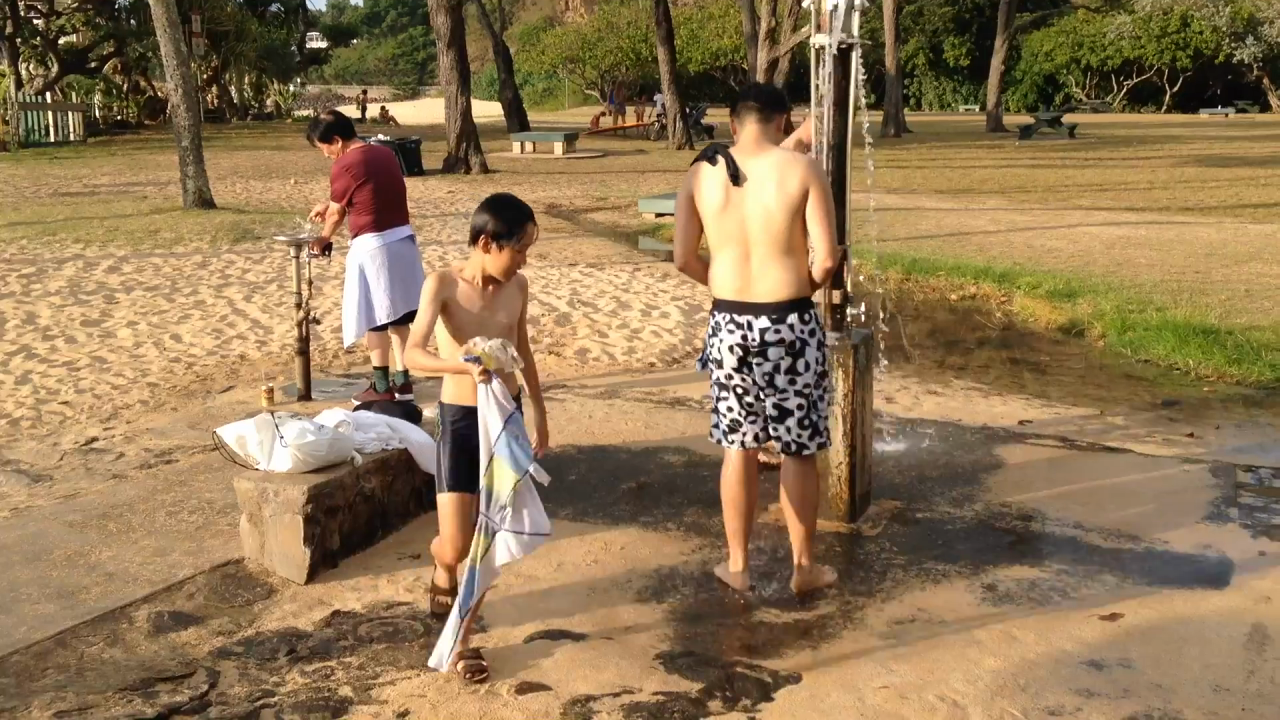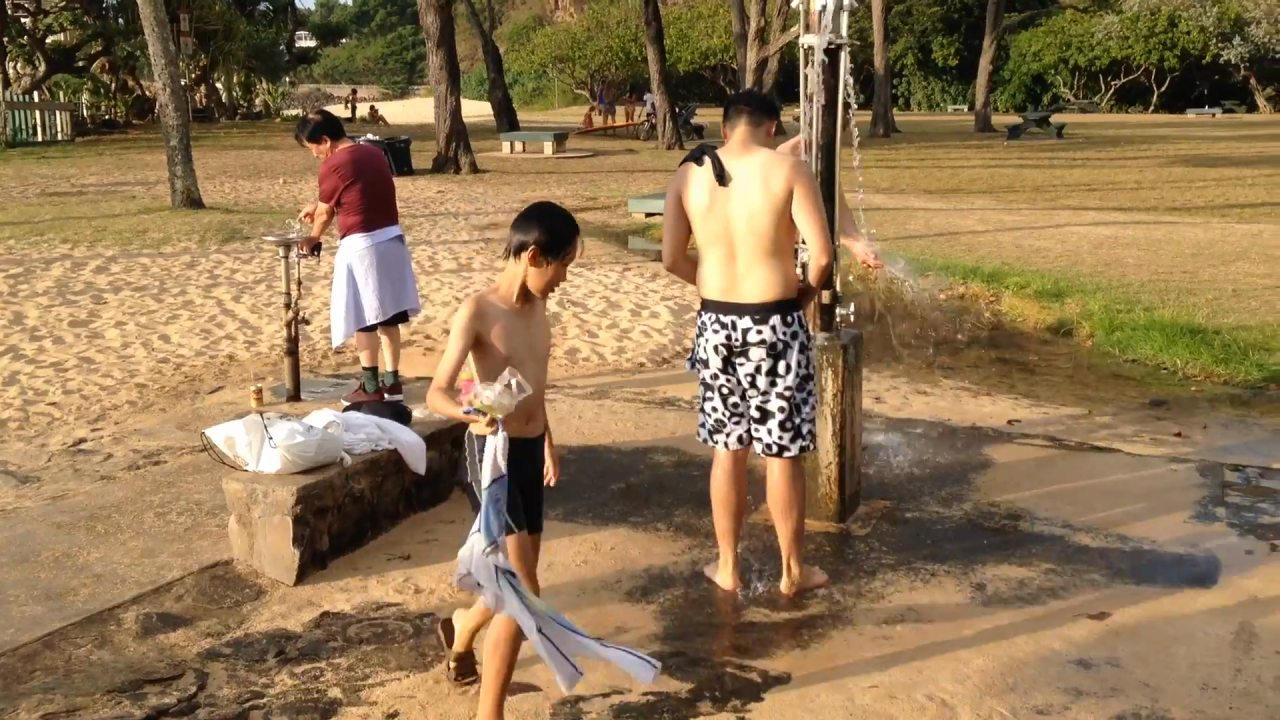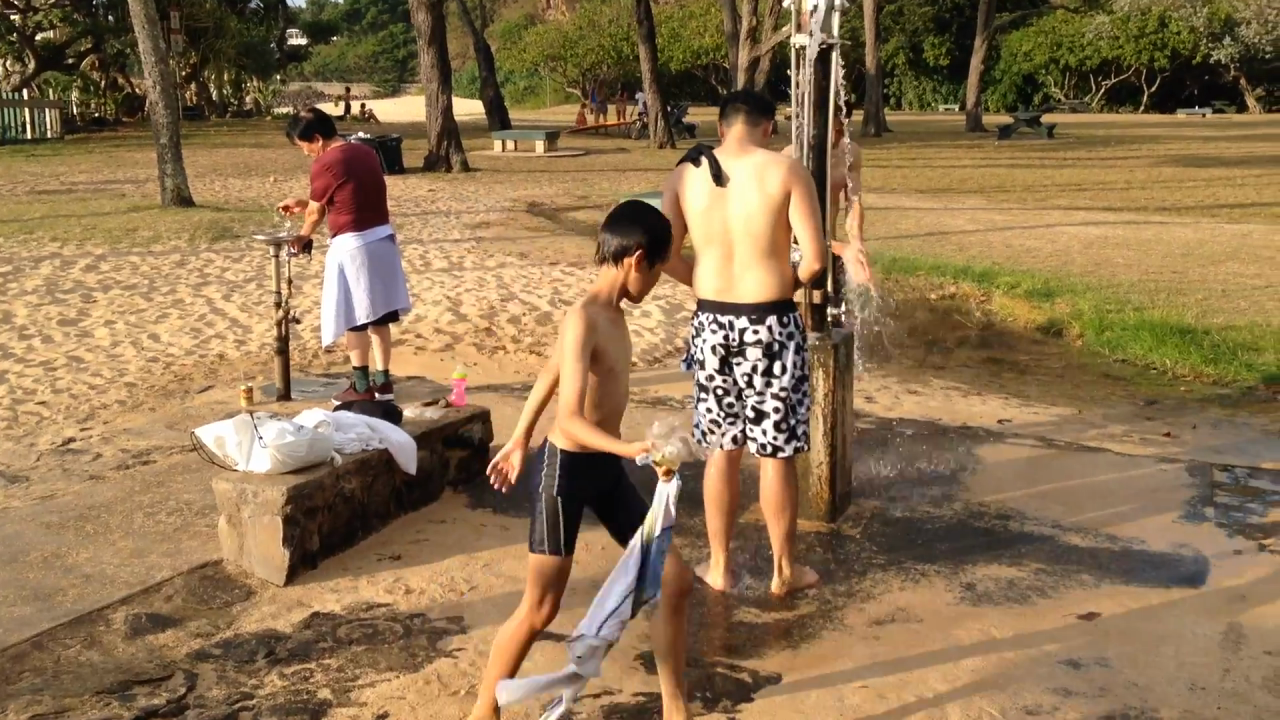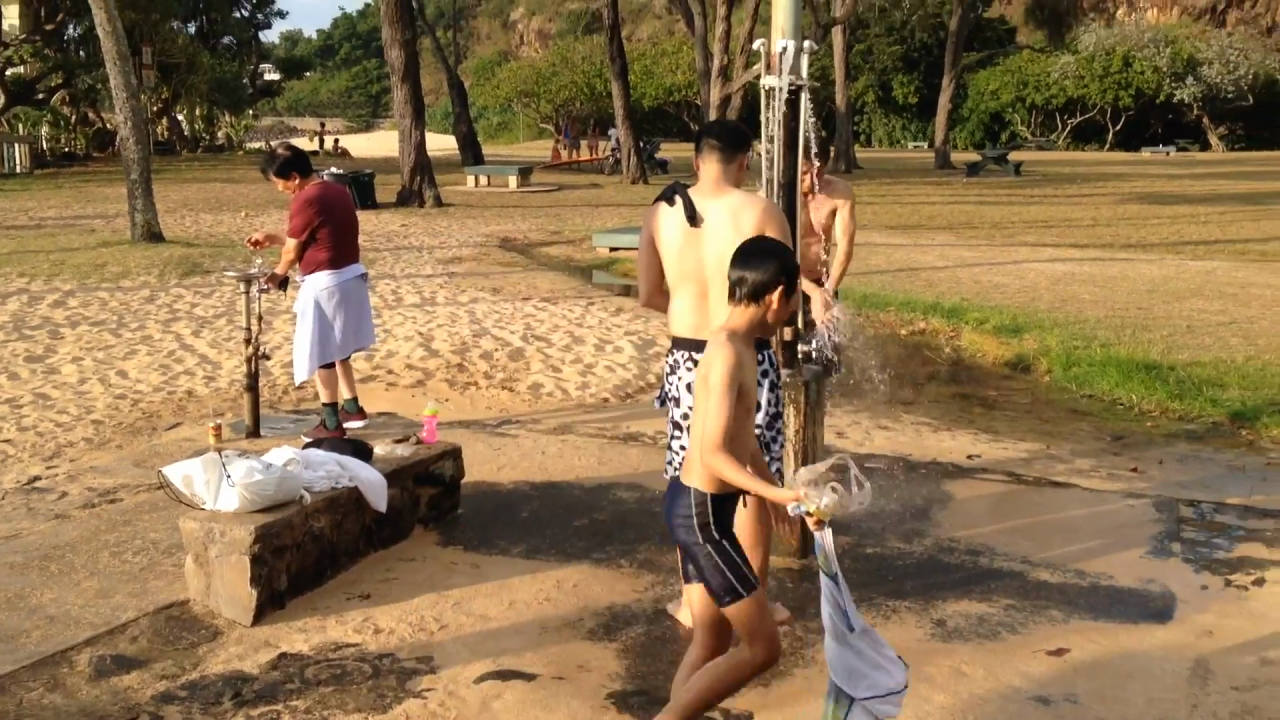
dt=0.4s
person 1, frame 1
left shoulder: (702, 172)
right shoulder: (804, 169)
left elbow: (683, 258)
right elbow: (828, 258)
right wrist: (809, 285)
left hip: (728, 323)
right hip: (789, 324)
left knee: (738, 447)
right knee: (798, 449)
left ankle: (736, 564)
right ankle: (804, 567)
person 1, frame 2
left shoulder: (687, 175)
right shoulder: (789, 169)
left elbow: (671, 258)
right elbow: (822, 254)
right wrist: (807, 288)
left hip: (716, 323)
right hip: (774, 325)
left knee: (727, 447)
right knee: (783, 451)
left ankle: (727, 565)
right ankle: (793, 569)
person 1, frame 3
left shoulder: (684, 175)
right shoulder: (787, 171)
left elbow: (667, 257)
right elbow: (815, 257)
right wrist: (790, 282)
left hip: (713, 324)
right hip: (772, 325)
left knee: (722, 448)
right knee: (778, 451)
left ankle: (719, 565)
right ankle: (786, 569)
person 1, frame 4
left shoulder: (660, 214)
right shoulder: (761, 211)
left elbow: (648, 295)
left hip: (686, 360)
right knee: (751, 488)
left ankle: (692, 601)
person 2, frame 1
left shoulder: (517, 287)
right shoulder: (444, 284)
right elbow: (414, 353)
left wrist: (538, 411)
right wrist: (462, 367)
right hip: (459, 420)
right knee: (454, 547)
left ankle: (461, 637)
right ankle: (442, 569)
person 2, frame 2
left shoulder: (537, 306)
right shoulder: (477, 311)
right elbow: (437, 394)
left wrist: (548, 443)
right wrist: (471, 416)
left hip: (529, 455)
left knee: (519, 586)
left ankle: (463, 630)
person 2, frame 3
left shoulder: (611, 312)
right shoulder: (582, 321)
left elbow: (549, 378)
right elbow: (577, 421)
left wrist: (520, 440)
right wrist: (631, 448)
left hip: (608, 467)
right hip: (567, 467)
left knee: (675, 577)
right knee: (541, 605)
person 2, frame 4
left shoulder: (730, 343)
right shoulder: (728, 354)
right elbow: (712, 453)
left wrist: (770, 486)
right wrist: (775, 494)
left hip: (695, 503)
right hip: (700, 511)
left knee: (713, 641)
right knee: (761, 647)
person 3, frame 1
left shoulder: (345, 165)
right shoulder: (386, 154)
left elbow: (338, 214)
left wrist: (323, 239)
right wrist: (329, 205)
left hip: (373, 247)
right hip: (402, 241)
left knee: (376, 319)
right knee: (399, 315)
left ankle: (382, 387)
right ankle: (402, 381)
person 3, frame 2
left shoulder: (333, 165)
right shoulder: (375, 153)
left elbow: (325, 214)
left wrist: (312, 239)
right wrist: (318, 207)
left hip: (362, 247)
right hip: (391, 240)
left knee: (364, 320)
right knee: (388, 315)
left ankle: (371, 387)
right ankle: (392, 381)
person 3, frame 3
left shoulder: (325, 164)
right shoulder: (366, 153)
left elbow: (316, 213)
left wrist: (302, 237)
right wrist: (301, 202)
left hip: (352, 247)
right hip: (382, 240)
left knee: (354, 319)
right knee: (379, 316)
left ankle: (362, 387)
right ankle: (383, 381)
person 3, frame 4
left shoulder: (305, 201)
right shoulder: (338, 192)
left elbow: (293, 251)
left wrist: (278, 274)
right wrist: (272, 238)
left hip: (325, 285)
right hip: (350, 279)
left knee: (321, 355)
right knee: (337, 351)
left ankle: (331, 424)
right ankle: (352, 408)
